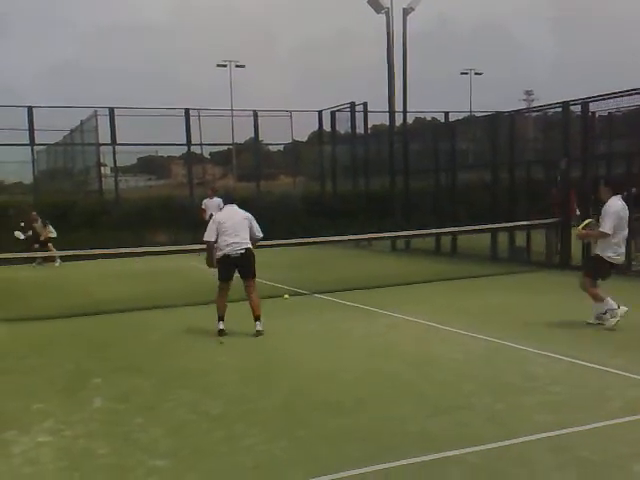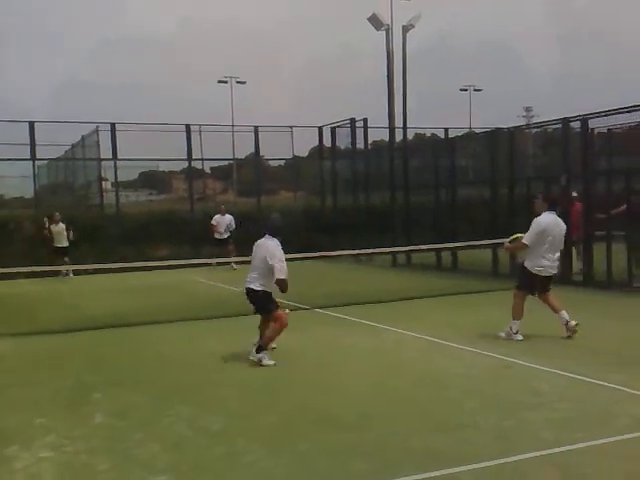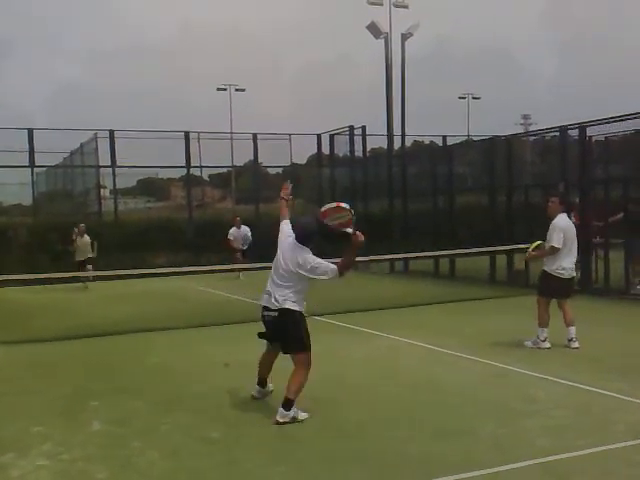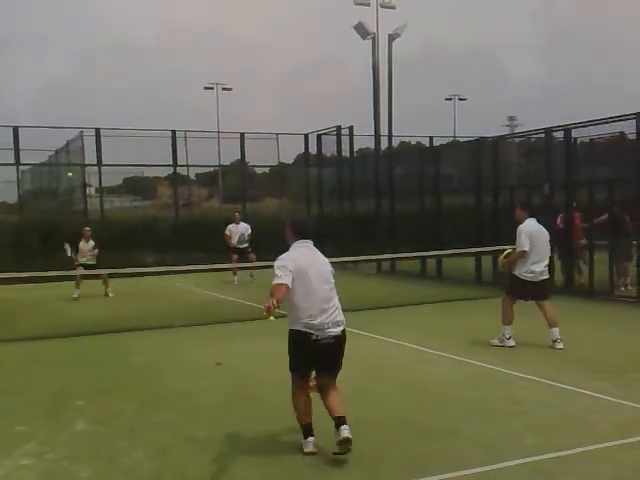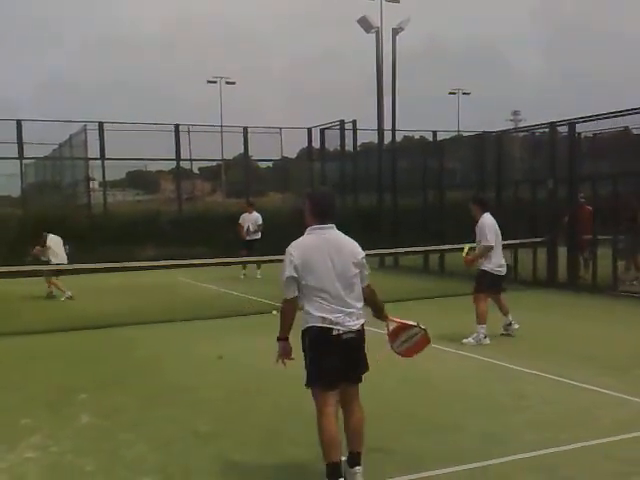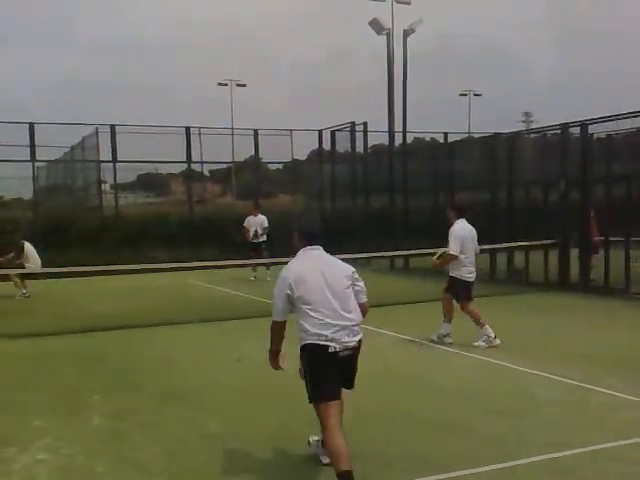
dt=0.7s
person 1, frame 1
left shoulder: (217, 217)
right shoulder: (246, 215)
left elbow: (209, 241)
right elbow: (258, 237)
left wrist: (210, 258)
left hip: (225, 255)
right hip: (244, 253)
left knee: (223, 290)
right knee: (251, 289)
left ankle: (221, 324)
right ankle: (258, 324)
person 1, frame 2
left shoulder: (259, 243)
right shoulder: (276, 250)
right elbow: (280, 280)
right wrist: (284, 288)
left hip: (254, 287)
right hip: (259, 291)
left knee: (269, 317)
right knee: (282, 320)
left ankle: (263, 341)
right ankle: (258, 353)
person 1, frame 3
left shoulder: (286, 239)
right shoulder: (307, 261)
left elbow: (284, 217)
right elbow: (338, 271)
left wrist: (283, 197)
right wrist: (353, 248)
left hip: (269, 310)
right hip: (288, 313)
left knee: (272, 350)
right knee: (303, 364)
left ankle: (261, 387)
right ankle: (286, 411)
person 1, frame 4
left shoulder: (286, 260)
right shoulder: (323, 260)
left elbow: (280, 286)
left wrist: (273, 302)
left hip: (304, 332)
right hip: (335, 330)
left knee: (300, 386)
right knee: (328, 387)
left ankle: (309, 438)
right ankle: (342, 427)
person 1, frame 5
left shoulder: (297, 249)
right shoulder: (352, 246)
left elbow: (290, 301)
right elbow: (366, 289)
left wrist: (283, 339)
right wrist: (381, 313)
left hip: (320, 333)
right hip: (353, 330)
left knee: (327, 407)
right knee: (351, 400)
person 1, frame 6
left shoulder: (291, 271)
right shoulder: (342, 266)
left elbow: (279, 321)
right elbow: (363, 306)
left wrist: (274, 352)
left hip: (319, 347)
right hip: (351, 344)
left knee: (329, 416)
right knee: (334, 396)
right ankle: (325, 446)
person 2, frame 1
left shoulder: (611, 206)
right shoulder: (620, 204)
left elbow: (605, 233)
left wrist: (586, 234)
right wrist: (592, 234)
left hip: (606, 254)
right hip: (613, 254)
left knee: (585, 284)
right knee: (590, 281)
left ankle: (615, 309)
right ankle: (602, 314)
person 2, frame 2
left shoulder: (539, 221)
right shoulder: (561, 224)
left elbow: (525, 244)
right elbow: (559, 247)
left wrist: (510, 247)
left hip: (533, 267)
right hip: (550, 268)
left knee: (518, 295)
right knee: (545, 295)
left ankle: (514, 331)
right ankle: (567, 322)
person 2, frame 3
left shoulder: (557, 223)
right shoulder: (568, 223)
left elbow: (554, 248)
left wrist: (536, 255)
right wrist: (542, 252)
left hip: (554, 271)
right hip: (567, 271)
left knee: (542, 303)
right knee: (564, 303)
left ankle: (542, 339)
right ankle: (572, 338)
person 2, frame 4
left shoulder: (523, 228)
right shoulder: (542, 229)
left elbow: (522, 252)
left wrist: (508, 262)
left hip: (524, 274)
right hip: (542, 274)
left knee: (507, 302)
right knee: (545, 305)
left ankle: (506, 337)
right ankle: (557, 339)
person 2, frame 5
left shoulder: (485, 222)
right shoulder: (486, 221)
left elbow: (488, 246)
left wrist: (473, 258)
right wrist: (475, 255)
left hip: (489, 268)
right hip: (496, 267)
left knee: (479, 298)
right knee: (496, 296)
left ankle: (481, 335)
right ankle: (510, 324)
person 2, frame 6
left shoulder: (455, 229)
right shoulder: (470, 228)
left elbow: (452, 255)
right elbow: (475, 250)
left wrist: (439, 263)
left hip: (460, 274)
right hip: (466, 272)
left knee: (466, 306)
right knee: (446, 299)
left ankle: (490, 336)
right ankle: (445, 333)
